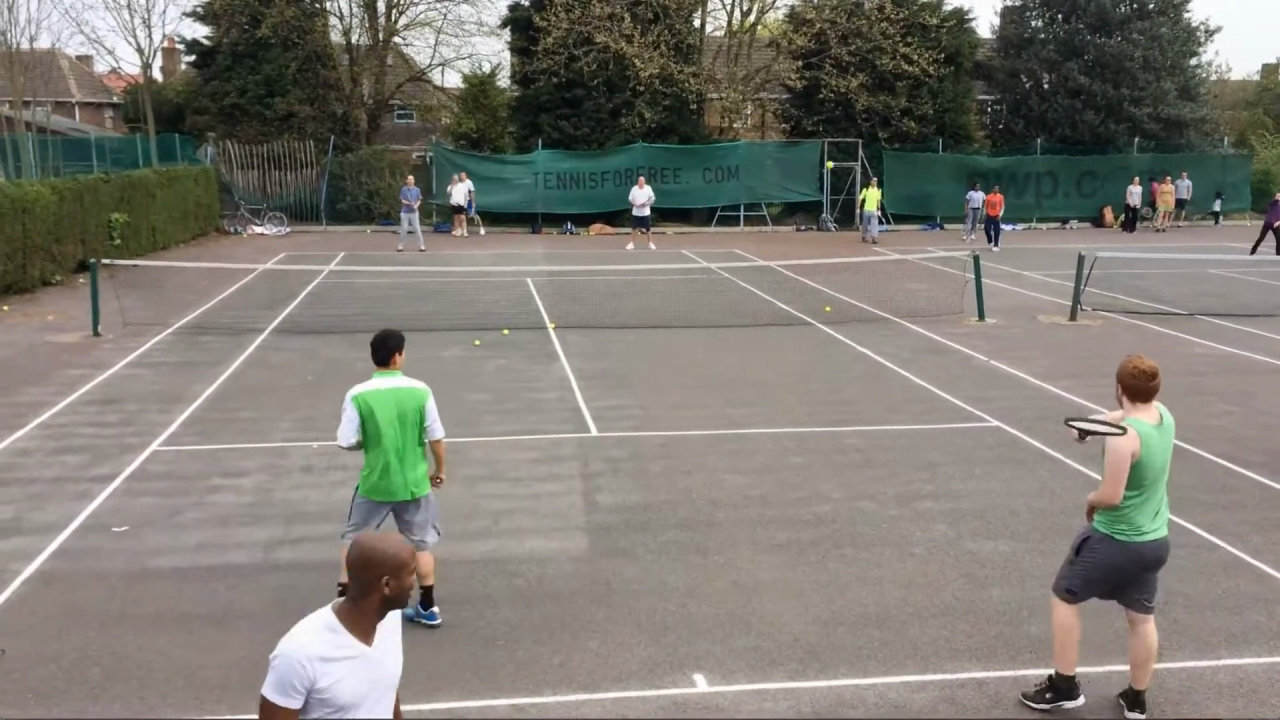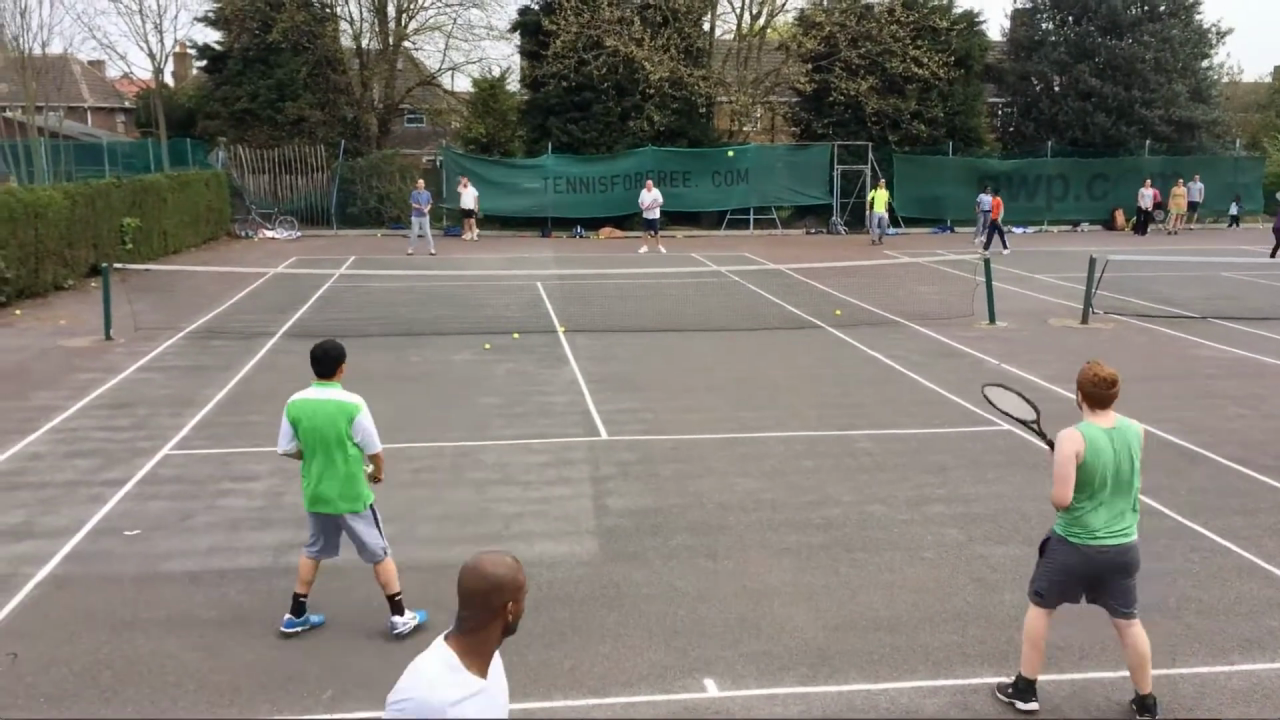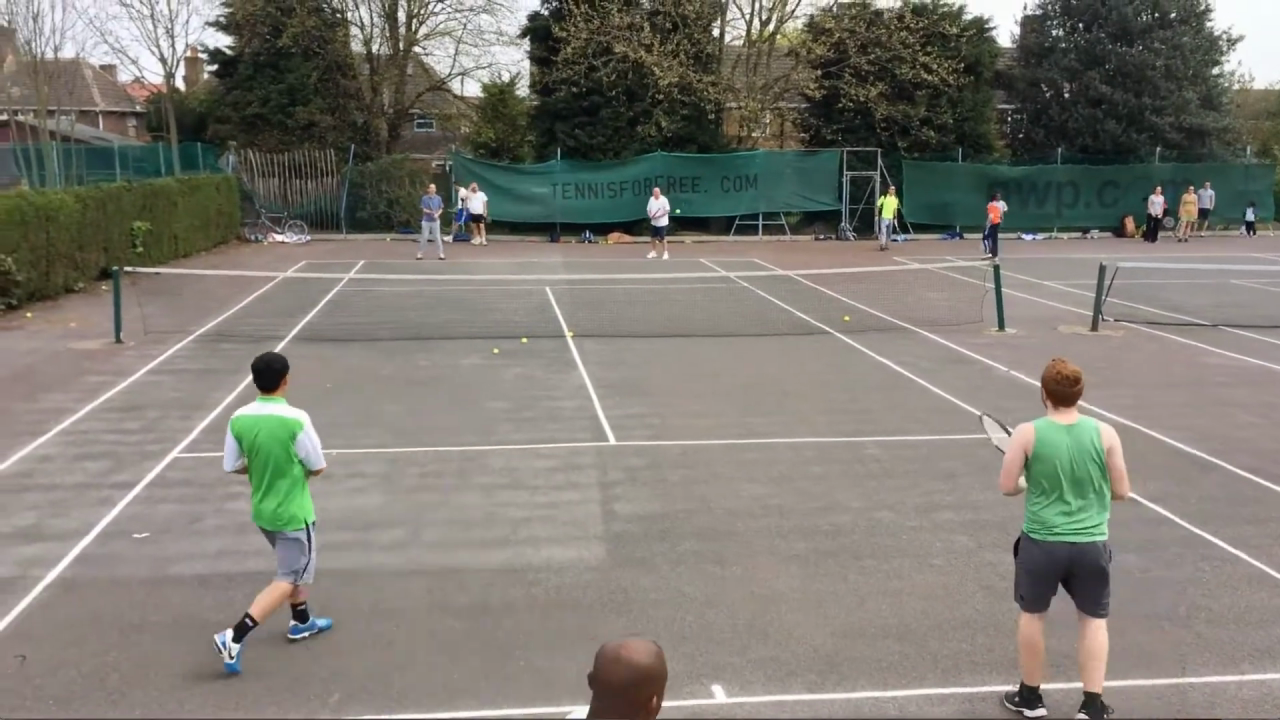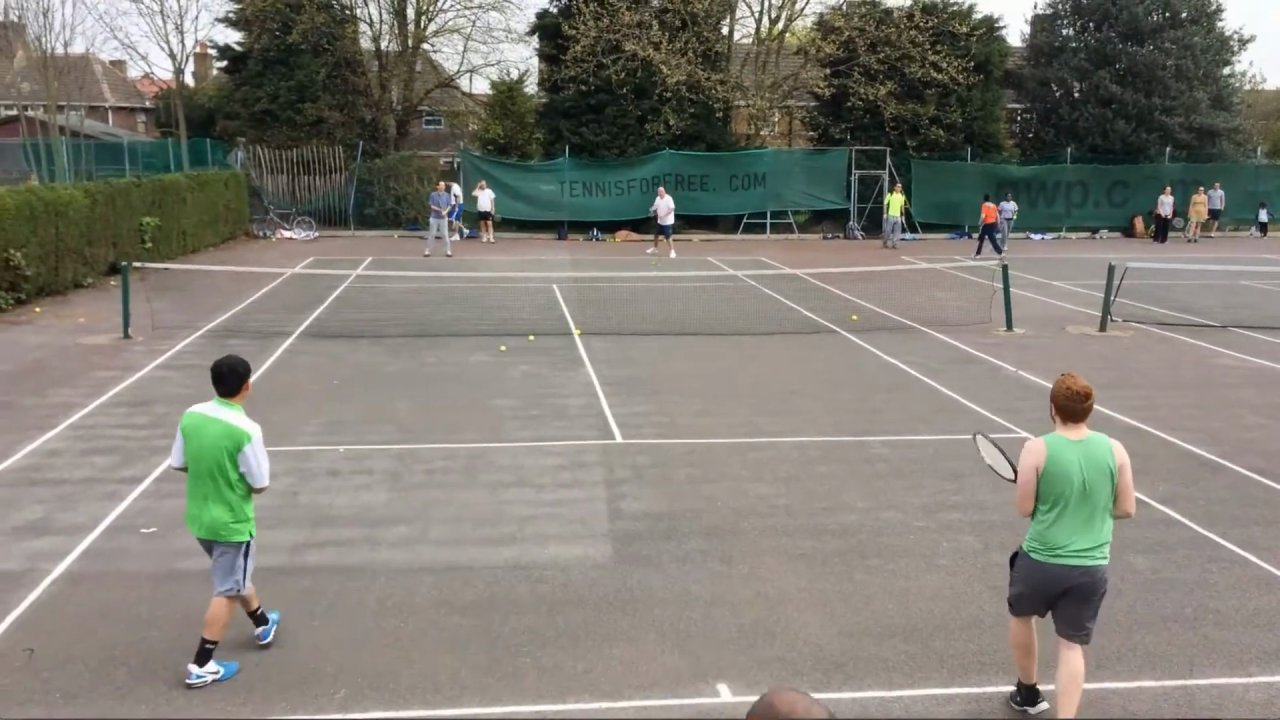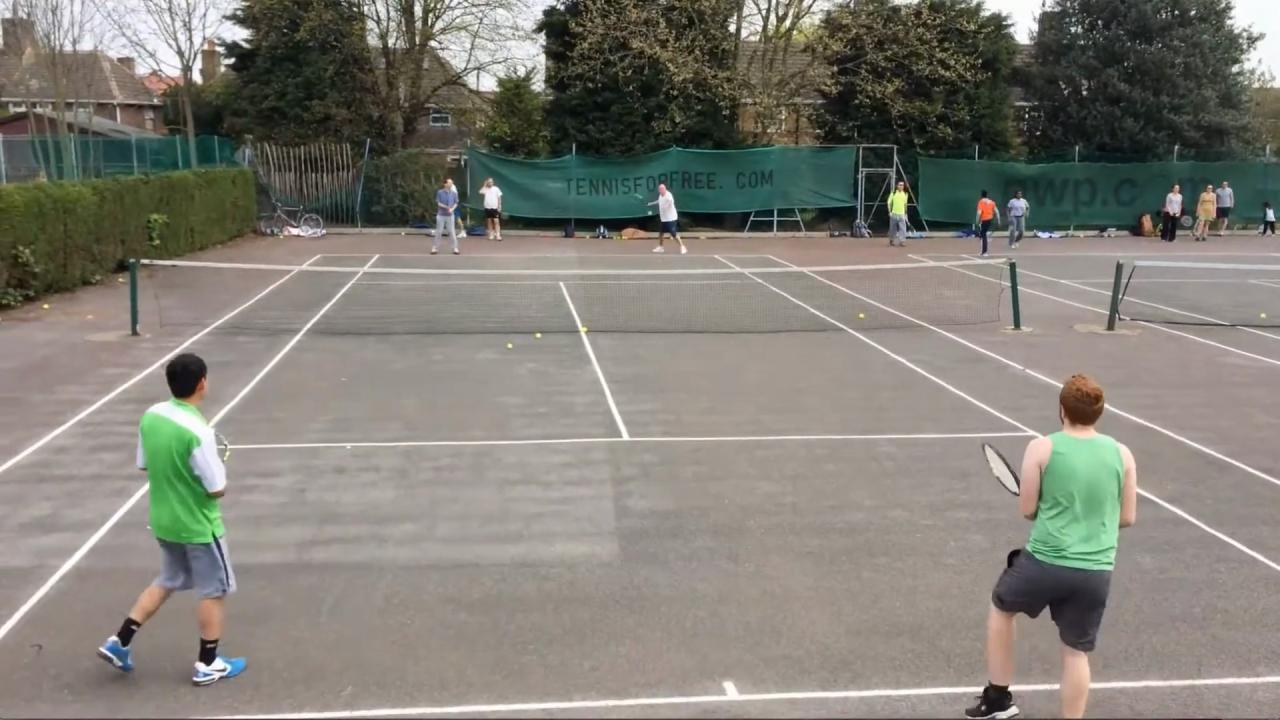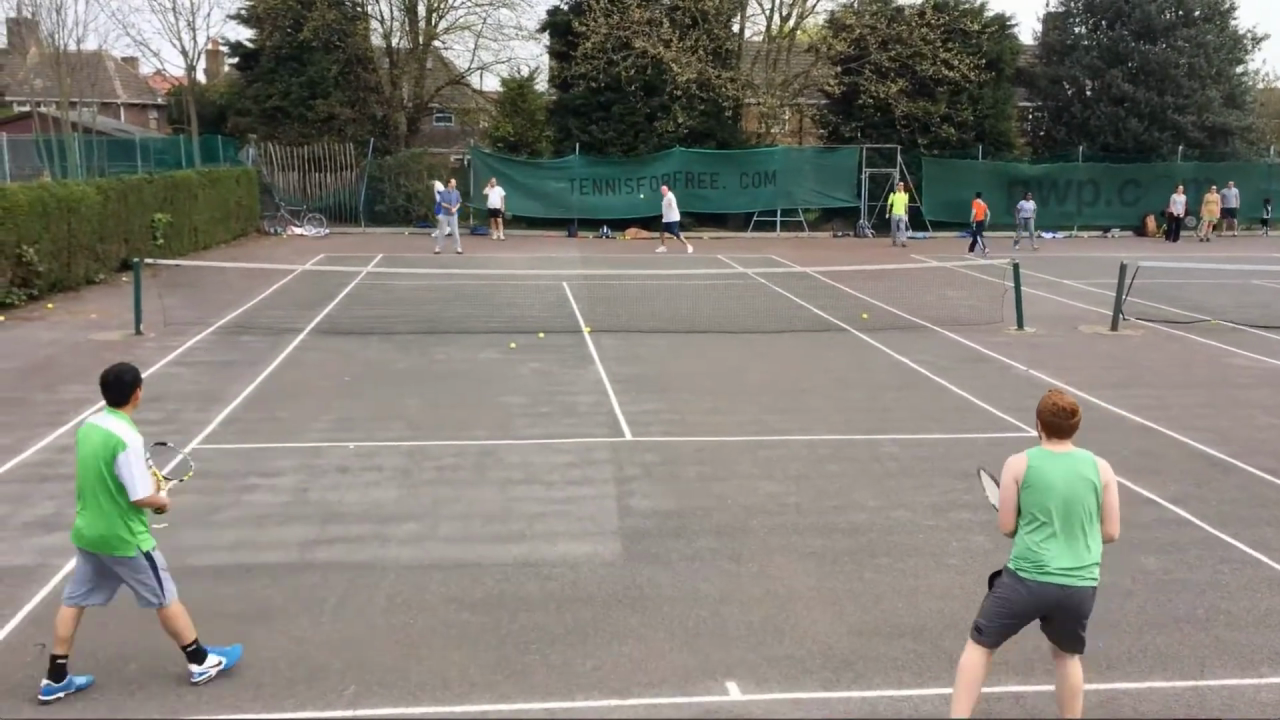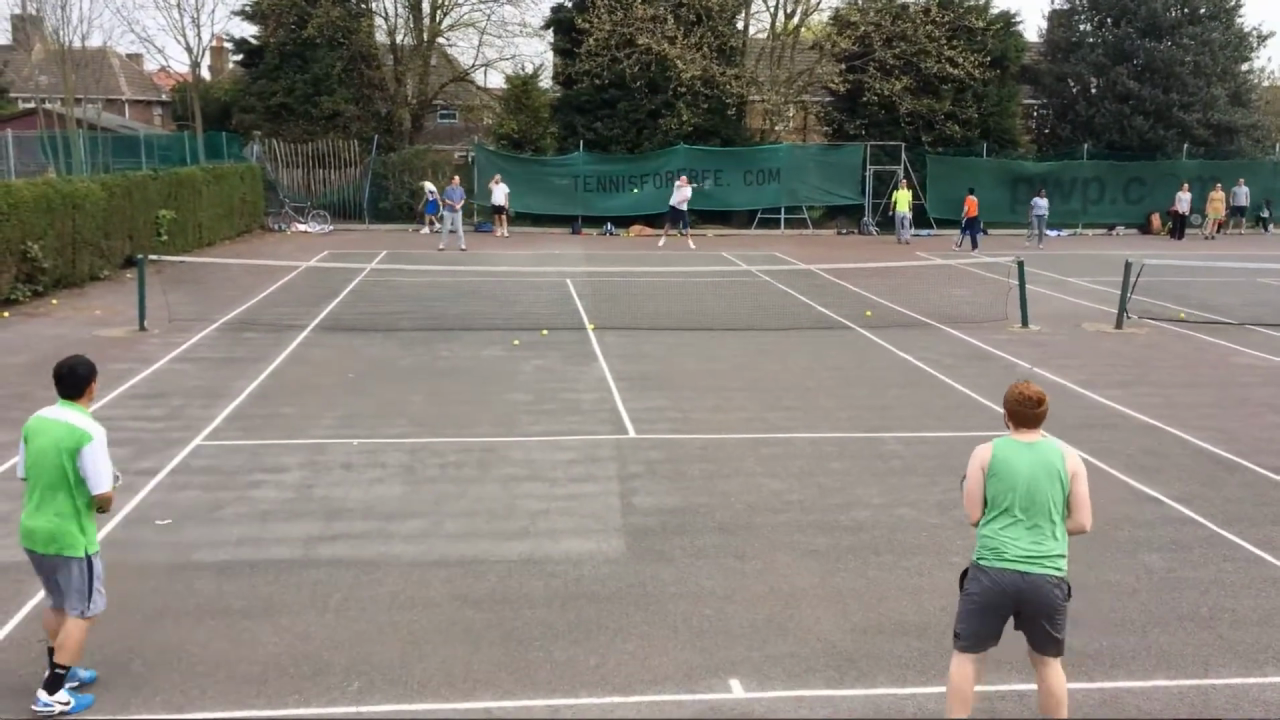
dt=0.3s
person 1, frame 1
left shoulder: (1122, 435)
right shoulder: (1163, 415)
left elbow: (1110, 497)
right elbow: (1124, 415)
left wrist: (1090, 502)
left hip: (1114, 542)
right hip: (1155, 542)
left knee: (1063, 600)
right knee: (1141, 618)
left ankle: (1064, 687)
person 1, frame 2
left shoulder: (1072, 438)
right shoulder: (1135, 431)
left elbow: (1061, 499)
left hip: (1074, 546)
right hip: (1123, 547)
left knee: (1039, 608)
right knee: (1127, 622)
left ankle: (1024, 689)
person 1, frame 3
left shoulder: (1027, 433)
right shoulder: (1104, 433)
left elbow: (1007, 486)
right elbow: (1122, 491)
left hip: (1041, 543)
right hip: (1091, 544)
left knee: (1032, 615)
right knee: (1094, 620)
person 1, frame 4
left shoulder: (1037, 449)
right shoulder: (1114, 450)
left elbow: (1024, 509)
right elbow: (1127, 508)
left hip: (1041, 560)
right hip: (1091, 567)
left knee: (1020, 616)
right knee: (1071, 646)
person 1, frame 5
left shoulder: (1042, 448)
right shoulder: (1121, 454)
left elbow: (1027, 509)
right elbow: (1127, 517)
left hip: (1044, 562)
right hip: (1095, 572)
left knee: (1001, 608)
right knee: (1076, 652)
person 1, frame 6
left shoulder: (1018, 463)
right shoulder: (1100, 468)
left elbow: (1006, 526)
right elbow: (1111, 532)
left hip: (1025, 580)
right hip: (1079, 585)
left knee: (977, 647)
right knee: (1066, 656)
person 1, frame 7
left shoulder: (985, 453)
right shoulder: (1069, 459)
left elbow: (974, 516)
right elbow: (1082, 523)
left hip: (992, 571)
right hip: (1047, 577)
left knee: (966, 656)
right knee: (1046, 661)
person 2, frame 1
left shoulder: (357, 395)
right shoulder: (420, 391)
left elbow: (346, 441)
right elbow: (436, 438)
right wrist: (439, 469)
left hip: (375, 484)
right hip: (415, 483)
left knee: (354, 539)
right knee: (421, 544)
right ankle: (428, 607)
person 2, frame 2
left shoulder: (294, 404)
right shoulder: (353, 404)
left elbow: (286, 449)
right elbow: (374, 451)
right wrist: (377, 472)
left hip: (315, 496)
right hip: (352, 497)
left knee: (313, 551)
right knee: (379, 554)
left ankle: (295, 615)
right ankle: (400, 616)
person 2, frame 3
left shoulder: (238, 419)
right shoulder: (296, 420)
left elbow: (232, 466)
right elbow: (317, 467)
left hip: (263, 510)
right hip: (293, 513)
left knee: (289, 568)
right knee: (289, 578)
left ankle: (302, 622)
right ankle: (234, 637)
person 2, frame 4
left shoulder: (190, 416)
right shoulder: (246, 430)
left elbow: (179, 464)
right elbow: (260, 484)
left hip: (199, 518)
right hip: (231, 523)
left knee: (233, 576)
right knee: (227, 590)
left ankle: (262, 624)
right ankle: (201, 665)
person 2, frame 5
left shoulder: (151, 416)
right shoulder: (198, 431)
left elbow: (144, 464)
right elbow: (217, 489)
right wrist: (220, 484)
left hip: (163, 520)
right hip: (197, 525)
left knee: (169, 582)
right knee: (215, 590)
left ankle: (120, 642)
right ankle: (208, 663)
person 2, frame 6
left shoulder: (87, 426)
right shoulder: (127, 438)
right elbow: (141, 499)
left wrist: (146, 483)
right wrist: (161, 502)
left hip: (87, 533)
right hip: (124, 538)
left knee: (75, 601)
right knee: (165, 598)
left ankle: (54, 679)
right ankle: (200, 661)
person 2, frame 7
left shoulder: (35, 422)
right shoulder: (90, 431)
left elbow: (26, 476)
right elbow: (103, 493)
right wrist: (105, 504)
left hip: (34, 531)
right hip: (70, 536)
left knee: (59, 602)
right knee: (83, 611)
left ankle: (60, 673)
right ankle: (53, 692)
